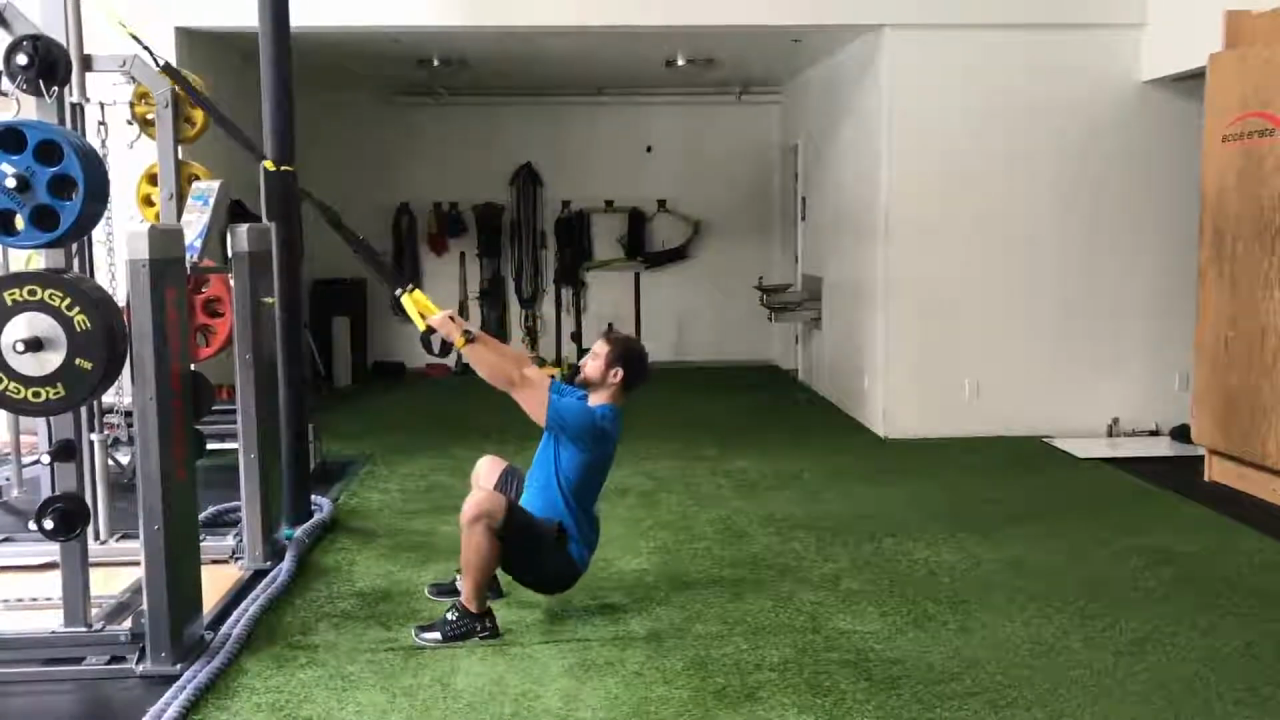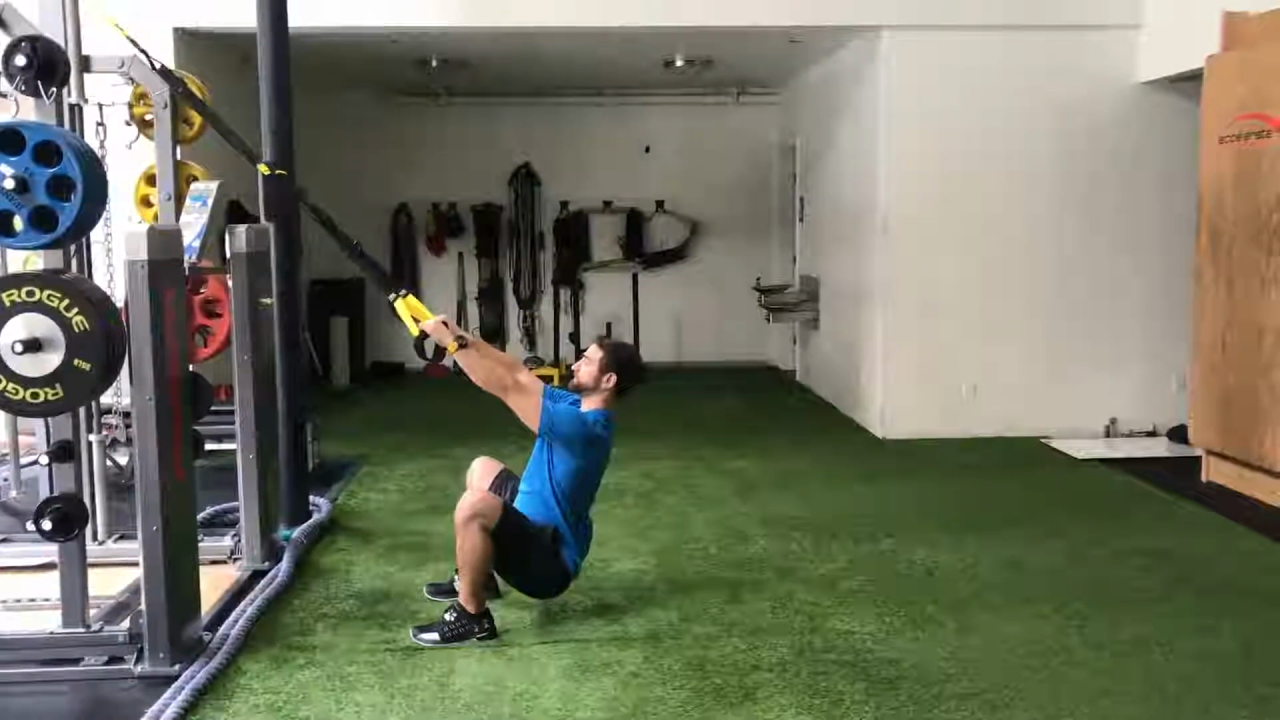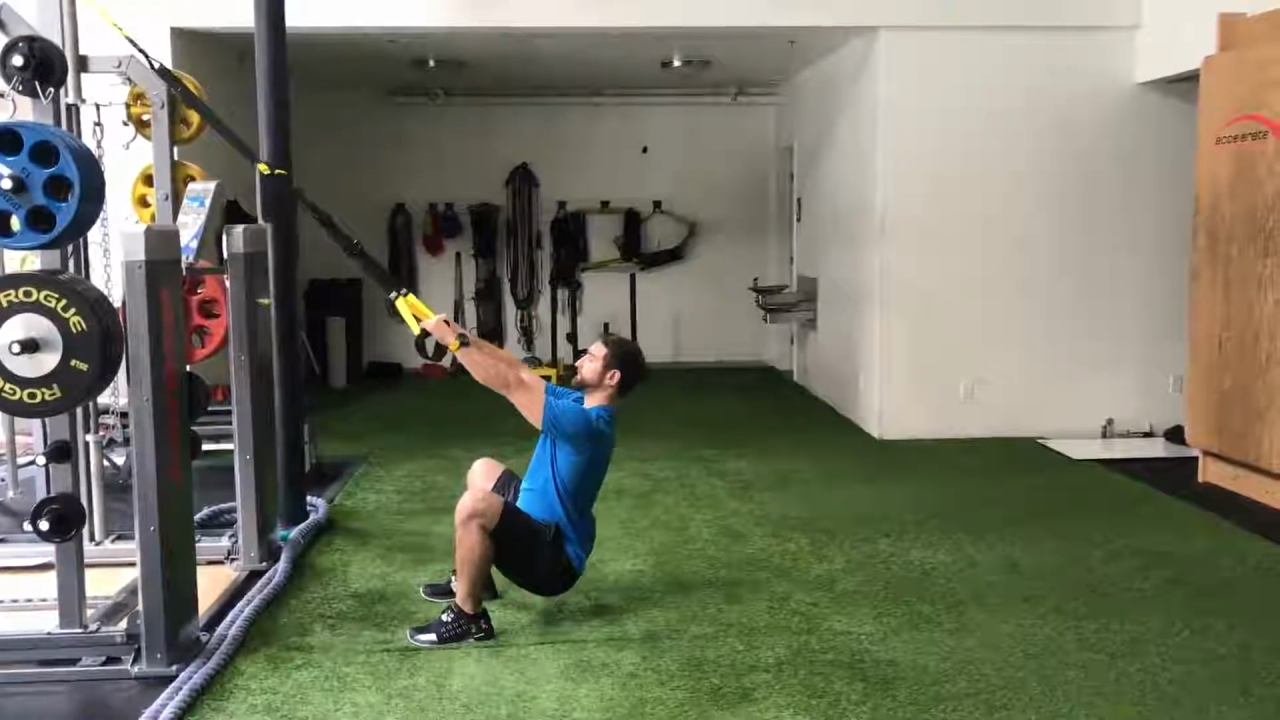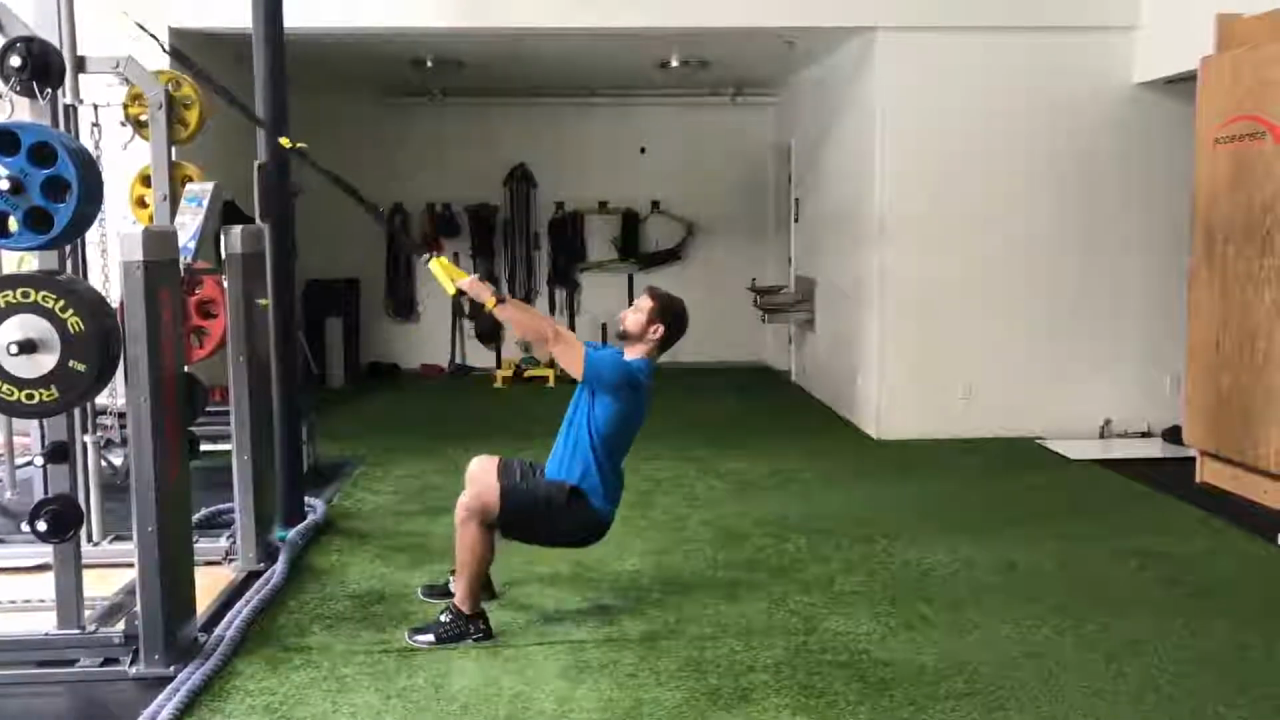
dt=0.3s
person 1, frame 1
left shoulder: (590, 423)
right shoulder: (584, 401)
left elbow: (514, 382)
right elbow: (525, 368)
left wrist: (458, 337)
right wrist: (466, 330)
left hip: (556, 557)
right hip: (547, 526)
left knee: (480, 506)
right knee: (487, 468)
left ankle: (473, 616)
right ankle: (479, 577)
person 1, frame 2
left shoulder: (583, 427)
right shoulder: (577, 405)
left elbow: (507, 386)
right elbow: (519, 372)
left wrist: (451, 342)
right wrist: (461, 336)
left hip: (549, 562)
right hip: (542, 530)
left knee: (474, 508)
right knee: (482, 470)
left ankle: (472, 616)
right ankle: (476, 578)
person 1, frame 3
left shoulder: (588, 423)
right shoulder: (581, 404)
left elbow: (512, 385)
right elbow: (520, 371)
left wrist: (454, 341)
right wrist: (461, 335)
left hip: (555, 557)
right hip: (546, 525)
left knee: (473, 508)
right knee: (483, 472)
left ankle: (469, 617)
right ankle: (474, 579)
person 1, frame 4
left shoulder: (626, 375)
right shoulder: (619, 362)
left elbow: (551, 338)
right elbow: (555, 331)
left wrist: (489, 298)
right wrist: (493, 297)
left hip: (580, 509)
right hip: (569, 486)
left knee: (472, 504)
right knee: (480, 469)
left ankle: (466, 617)
right ankle: (470, 579)
